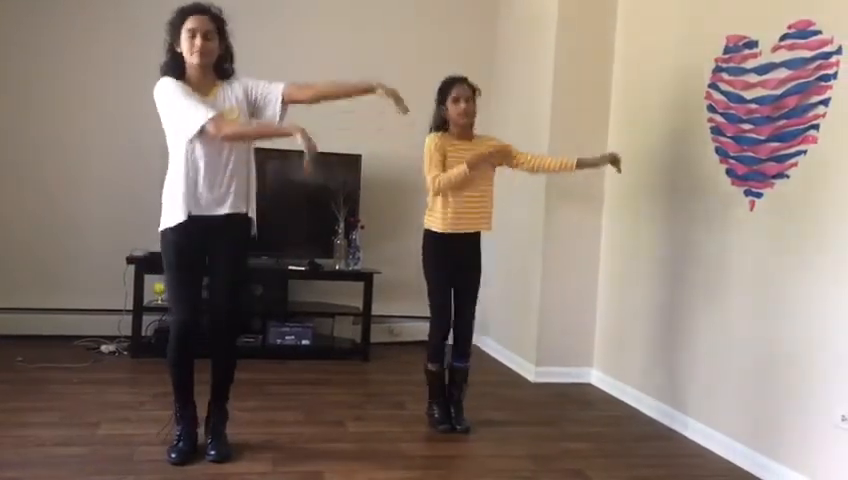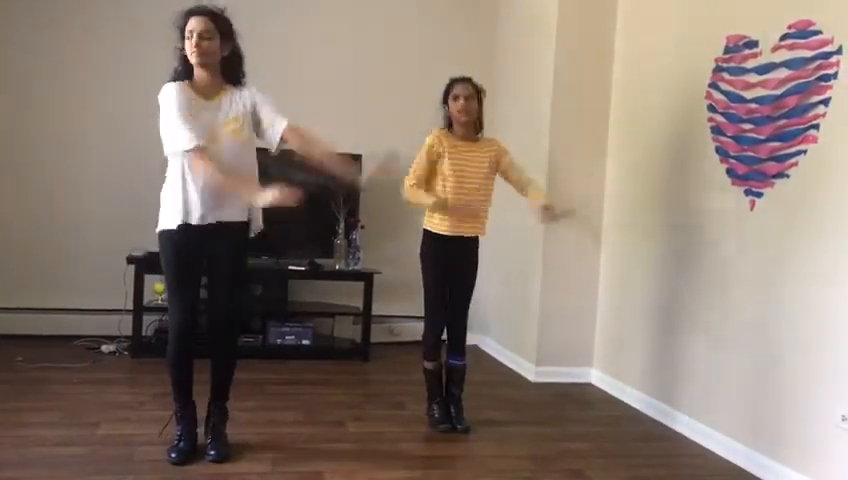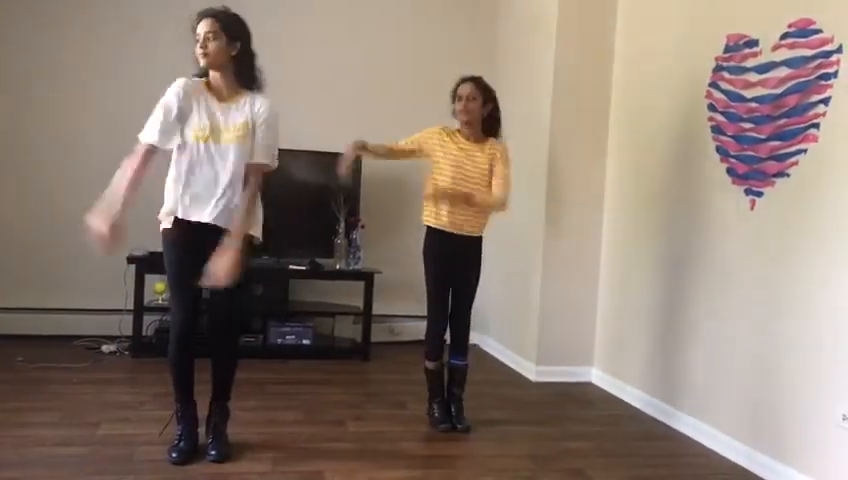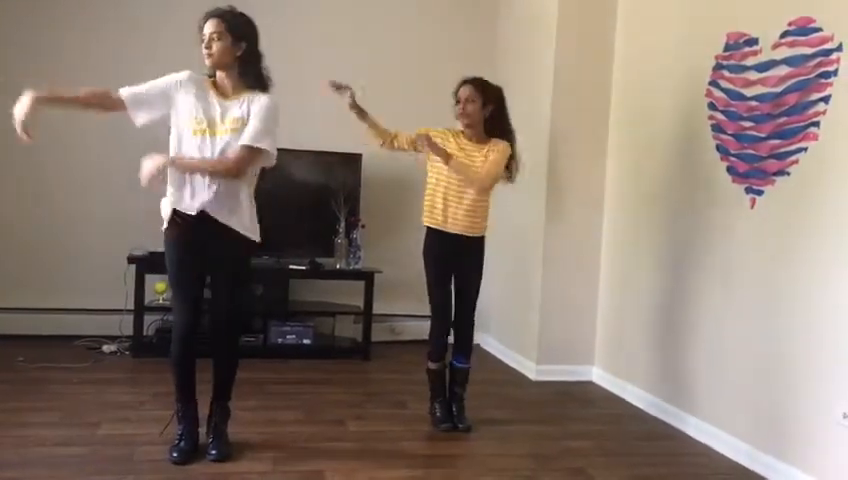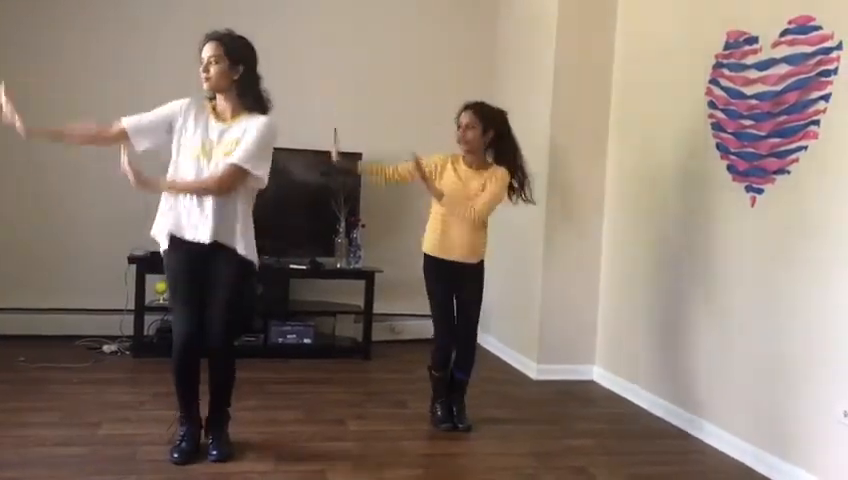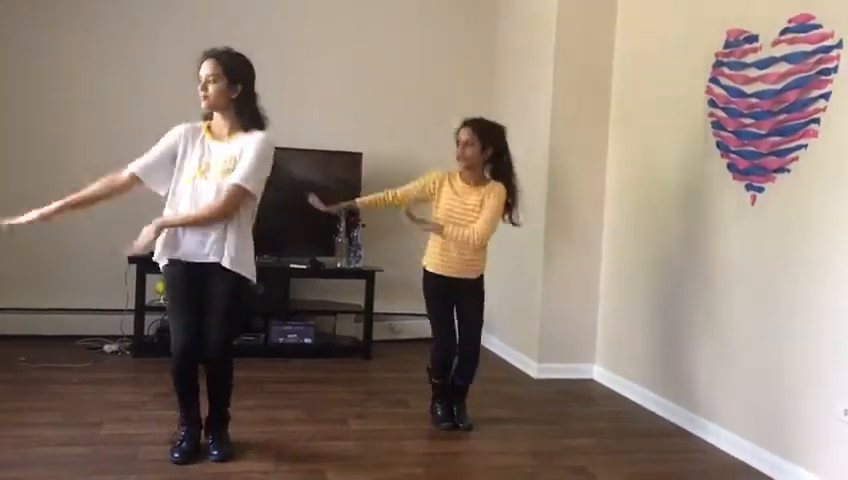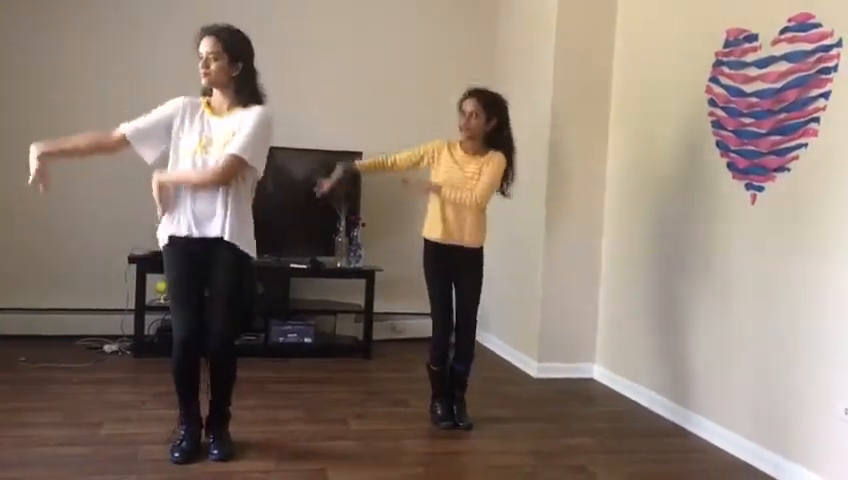
dt=0.2s
person 1, frame 1
left shoulder: (241, 89)
right shoulder: (168, 89)
left elbow: (302, 93)
right elbow: (220, 131)
left wrist: (372, 87)
right wrist: (291, 131)
left hip: (230, 219)
right hip: (183, 220)
left knee: (224, 322)
right knee: (184, 323)
left ankle: (216, 423)
right ankle: (185, 424)
person 1, frame 2
left shoulder: (248, 98)
right shoulder: (174, 95)
left elbow: (296, 137)
right elbow: (198, 160)
left wrist: (346, 169)
right wrist: (258, 193)
left hip: (232, 224)
right hip: (182, 225)
left knee: (224, 326)
right knee: (182, 326)
left ankle: (216, 424)
right ankle: (184, 425)
person 1, frame 3
left shoulder: (258, 106)
right shoulder: (184, 92)
left elbow: (254, 181)
right elbow: (143, 151)
left wrist: (235, 244)
right wrist: (111, 208)
left hip: (231, 229)
right hip: (182, 224)
left knee: (224, 328)
right knee: (183, 325)
left ankle: (217, 424)
right ankle: (186, 425)
person 1, frame 4
left shoulder: (262, 104)
right shoulder: (185, 87)
left elbow: (236, 166)
right elbow: (110, 100)
left wrist: (170, 163)
right wrist: (40, 97)
left hip: (232, 226)
right hip: (184, 220)
left knee: (224, 327)
right knee: (184, 325)
left ankle: (218, 423)
right ankle: (186, 424)
person 1, frame 5
left shoulder: (260, 126)
right shoulder: (185, 112)
left elbow: (221, 183)
right elbow: (113, 133)
left wrist: (153, 183)
right wrist: (35, 130)
left hip: (230, 247)
right hip: (183, 241)
left knee: (219, 339)
right knee: (186, 336)
left ankle: (217, 426)
right ankle: (188, 426)
person 1, frame 6
left shoulder: (257, 142)
right shoulder: (184, 136)
left elbow: (223, 209)
right elbow: (122, 180)
left wrist: (160, 226)
right wrist: (51, 208)
left hip: (228, 262)
right hip: (181, 258)
left knee: (215, 347)
right knee: (184, 344)
left ankle: (217, 427)
right ankle: (188, 426)
person 1, frame 7
left shoulder: (256, 117)
right shoulder: (182, 110)
left elbow: (220, 175)
right elbow: (114, 139)
left wrist: (164, 180)
right wrist: (49, 150)
left hip: (229, 241)
right hip: (182, 237)
left knee: (220, 337)
right knee: (186, 334)
left ankle: (218, 424)
right ankle: (189, 424)
person 2, frame 1
left shoulder: (489, 144)
right shoulder: (436, 141)
left elbow: (536, 162)
right elbow: (435, 183)
left wrist: (590, 161)
right wrist: (474, 162)
left hip: (470, 243)
right hip: (438, 240)
left knee: (465, 324)
right knee: (441, 322)
left ankle: (455, 401)
right ankle: (436, 402)
person 2, frame 2
left shoulder: (493, 148)
right shoulder: (436, 141)
left elbow: (522, 182)
right elbow: (410, 189)
left wrist: (544, 205)
right wrist: (445, 206)
left hip: (468, 244)
right hip: (437, 241)
left knee: (457, 322)
right knee: (435, 320)
left ankle: (453, 400)
right ankle: (434, 402)
person 2, frame 3
left shoulder: (497, 150)
right shoulder: (438, 137)
left elbow: (500, 200)
right elbow: (393, 150)
left wrist: (462, 196)
right wrist: (361, 147)
left hip: (471, 243)
right hip: (439, 238)
left knee: (461, 321)
right knee: (437, 319)
left ankle: (456, 401)
right ankle: (436, 401)
person 2, frame 4
left shoulder: (499, 149)
right shoulder: (441, 137)
left elbow: (481, 180)
right elbow: (390, 140)
left wrist: (443, 154)
right wrist: (357, 110)
left hip: (472, 244)
right hip: (438, 239)
left knee: (465, 324)
right knee: (441, 321)
left ankle: (457, 402)
right ankle: (437, 401)
person 2, frame 5
left shoulder: (500, 175)
right shoulder: (444, 164)
left elbow: (474, 213)
right elbow: (393, 173)
left wrist: (435, 191)
left hip: (471, 266)
right hip: (437, 261)
left knee: (467, 338)
right knee: (446, 335)
left ankle: (456, 401)
right ankle: (439, 402)
person 2, frame 6
left shoulder: (496, 191)
right shoulder: (440, 180)
left elbow: (479, 237)
right elbow: (394, 197)
left wrist: (436, 227)
right wrist: (343, 205)
left hip: (471, 281)
right hip: (437, 276)
left knee: (470, 349)
right knee: (446, 346)
left ankle: (457, 402)
right ankle: (439, 401)
person 2, frame 7
left shoulder: (495, 159)
right shoulder: (436, 150)
left elbow: (476, 199)
right elbow: (390, 162)
left wrist: (433, 188)
right wrist: (346, 168)
left hip: (470, 252)
right hip: (437, 247)
left knee: (466, 329)
right knee: (443, 326)
left ankle: (457, 398)
right ankle: (439, 398)
